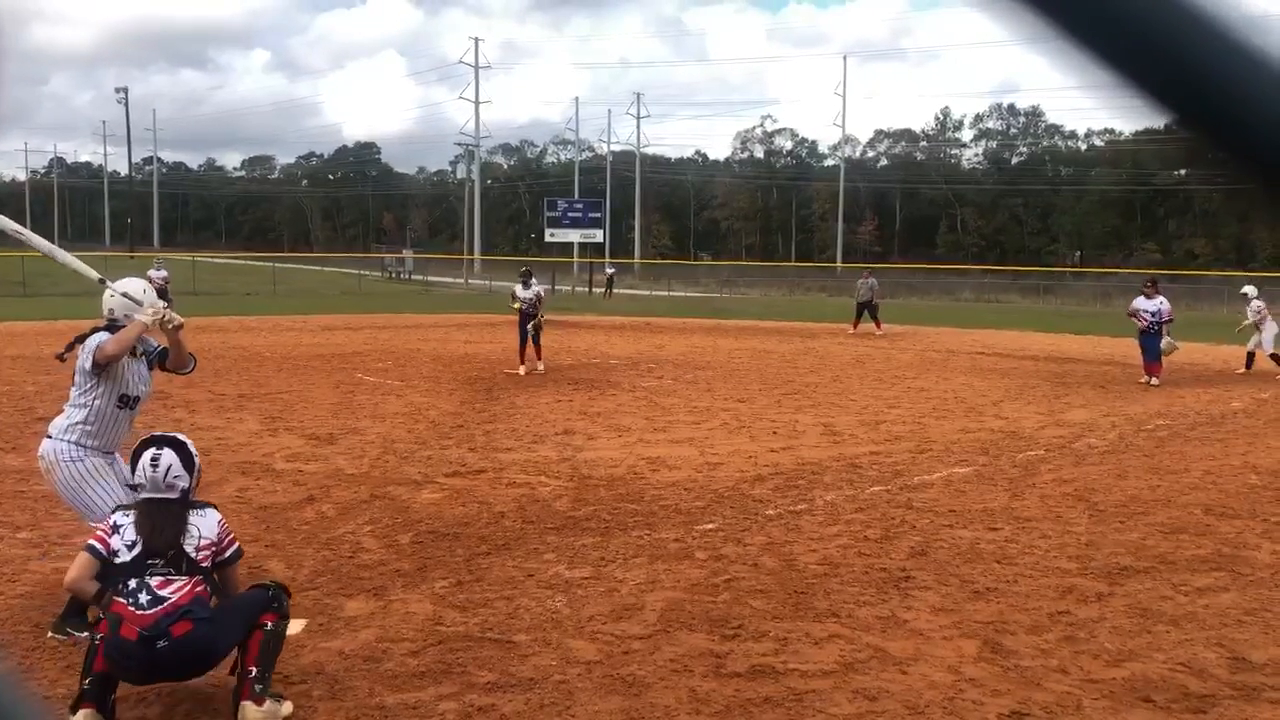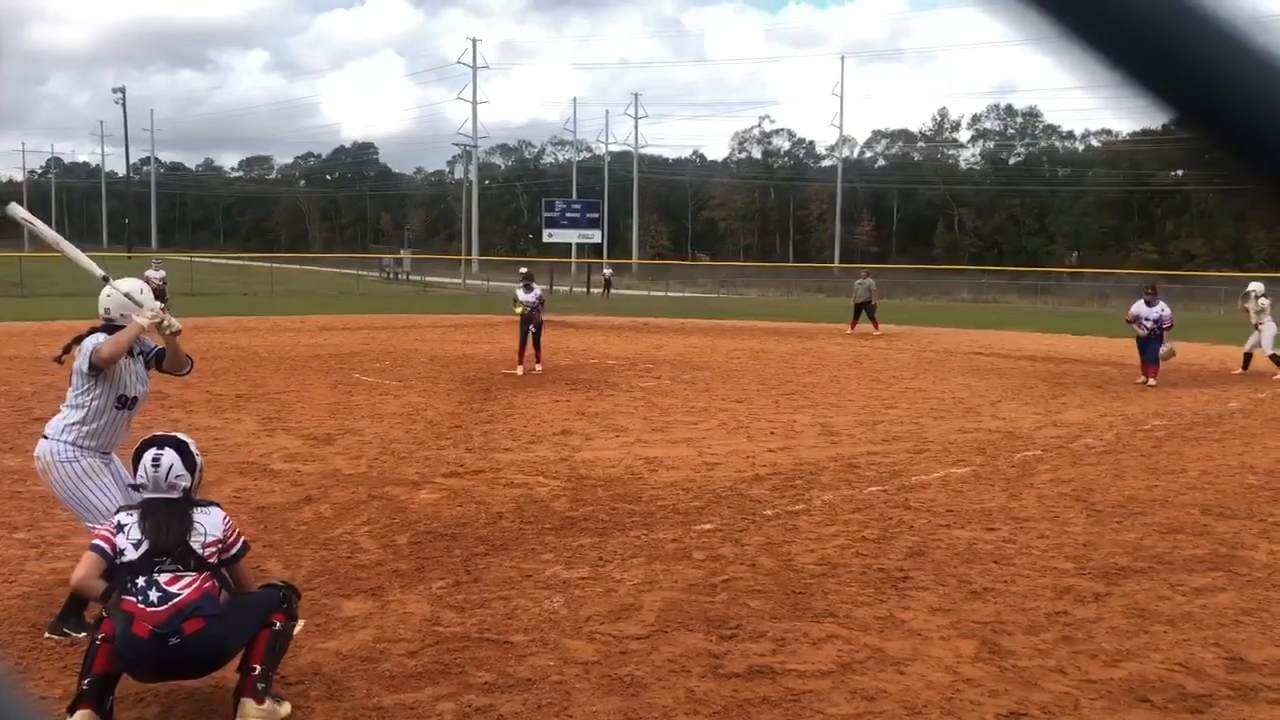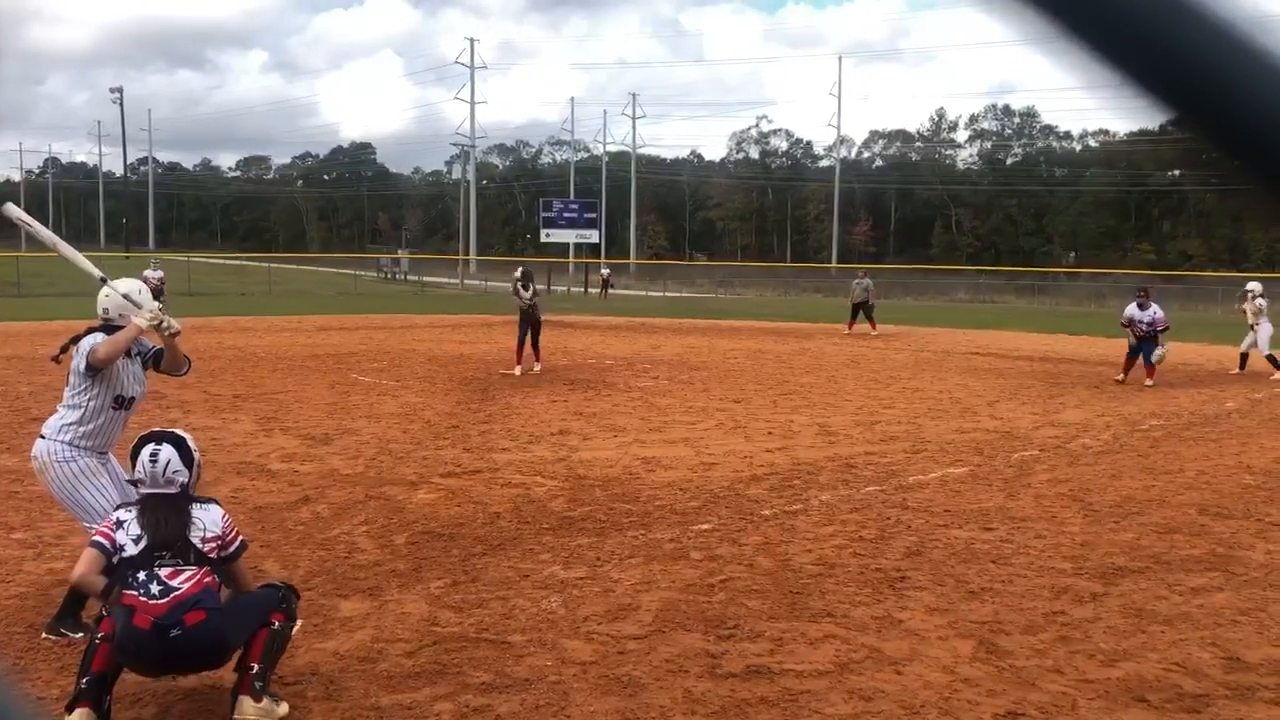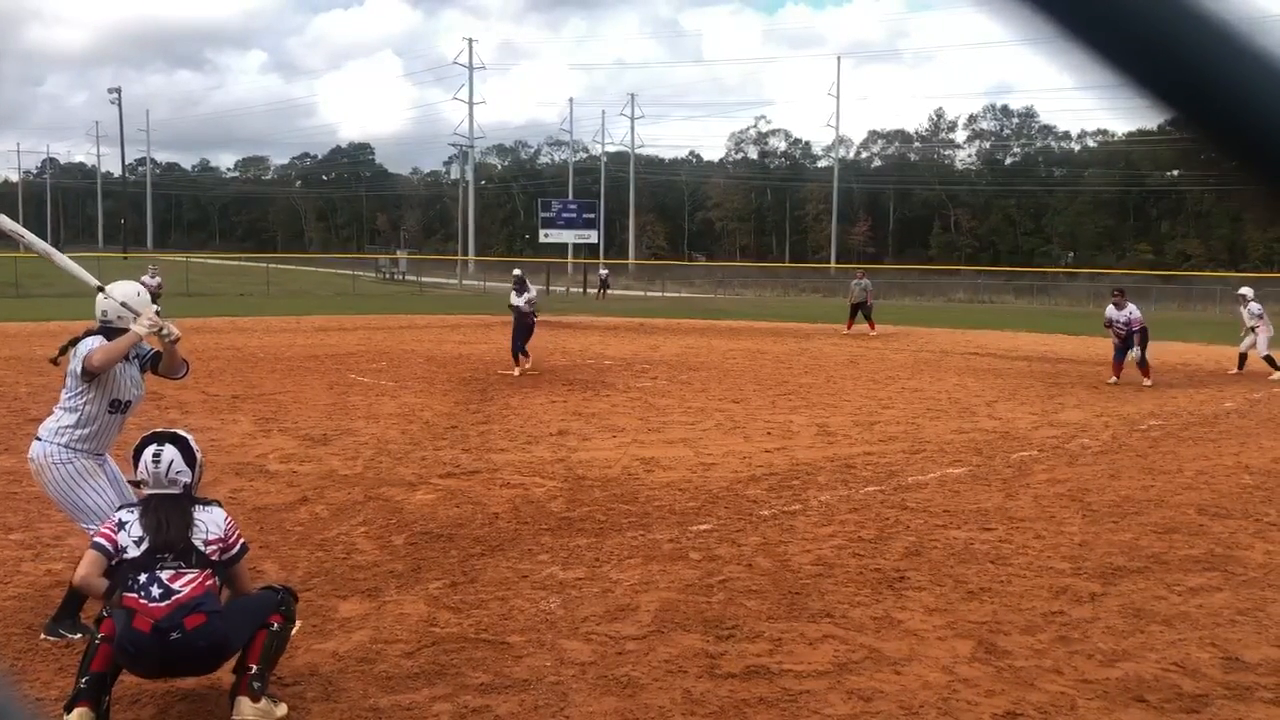
dt=0.5s
person 1, frame 1
left shoulder: (143, 347)
right shoulder: (99, 342)
left elbow: (183, 365)
right elbow: (111, 352)
left wrist: (173, 334)
right wrist: (144, 322)
left hip: (102, 453)
right hip: (69, 452)
right ankle: (71, 619)
person 1, frame 2
left shoulder: (140, 348)
right shoulder: (95, 343)
left elbow: (180, 367)
right elbow: (106, 355)
left wrist: (170, 337)
right wrist: (141, 324)
left hip: (98, 453)
right hip: (66, 452)
right ankle: (67, 619)
person 1, frame 3
left shoulder: (138, 347)
right shoulder: (93, 343)
left elbow: (178, 367)
right elbow: (103, 356)
left wrist: (169, 338)
right wrist: (139, 326)
left hip: (95, 452)
right hip: (62, 452)
right ankle: (65, 619)
person 1, frame 4
left shoulder: (135, 351)
right shoulder: (91, 346)
left elbow: (175, 370)
right elbow: (98, 363)
left wrist: (169, 343)
right wrist: (138, 333)
left hip: (91, 454)
right hip: (59, 454)
right ankle: (63, 621)
person 2, frame 1
left shoulder: (118, 521)
right shoulder: (209, 519)
left elbow: (75, 581)
right elbow: (234, 594)
left wrist: (120, 603)
left hip: (127, 660)
right hip: (192, 651)
right knee: (271, 597)
person 2, frame 2
left shoulder: (122, 522)
right shoulder: (214, 518)
left elbow: (81, 580)
right elbow: (246, 590)
left wrist: (128, 604)
left hip: (137, 657)
right hip: (202, 648)
left knee: (113, 615)
right knee: (280, 597)
person 2, frame 3
left shoulder: (121, 518)
right shoulder: (213, 513)
left elbow: (82, 576)
right elbow: (244, 589)
left wrist: (126, 600)
right wrist: (218, 624)
left hip: (138, 650)
right hip: (204, 641)
left knee: (114, 614)
right knee: (280, 598)
person 2, frame 4
left shoulder: (122, 519)
right shoulder: (216, 517)
left elbow: (84, 578)
right elbow: (243, 591)
left wrist: (130, 602)
left hip: (138, 653)
right hip: (203, 645)
left knee: (114, 614)
right knee: (278, 600)
